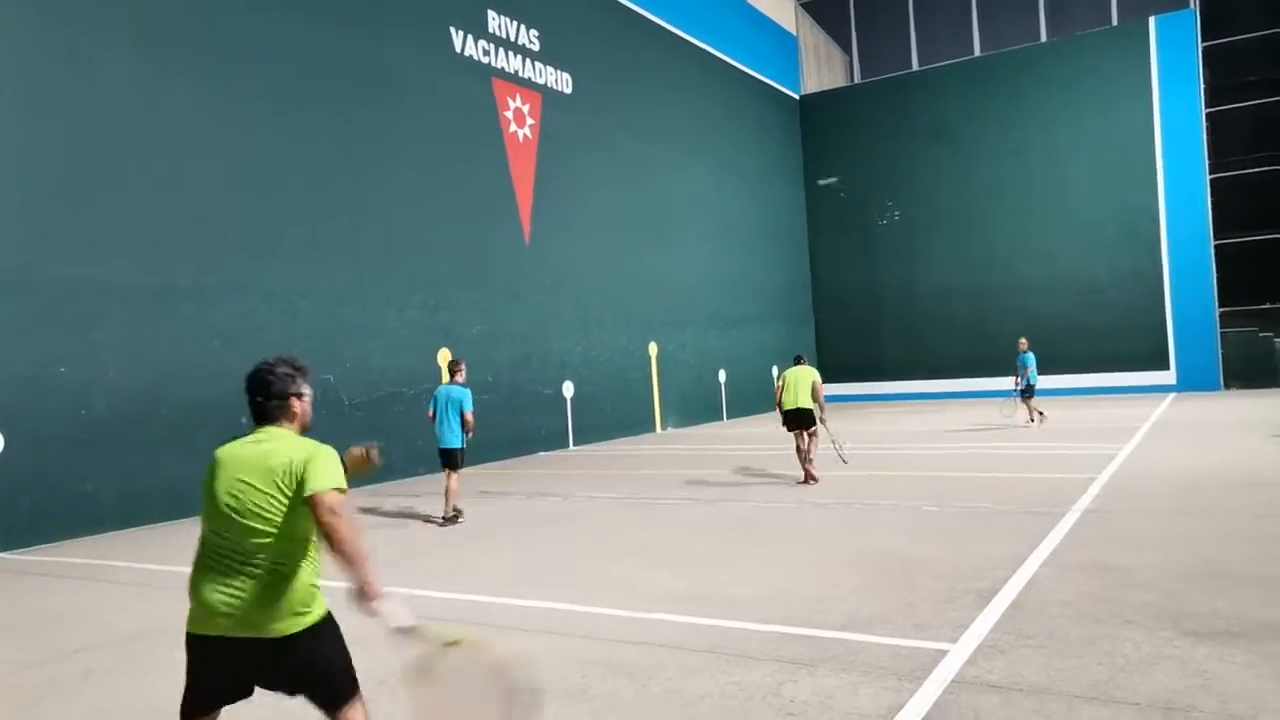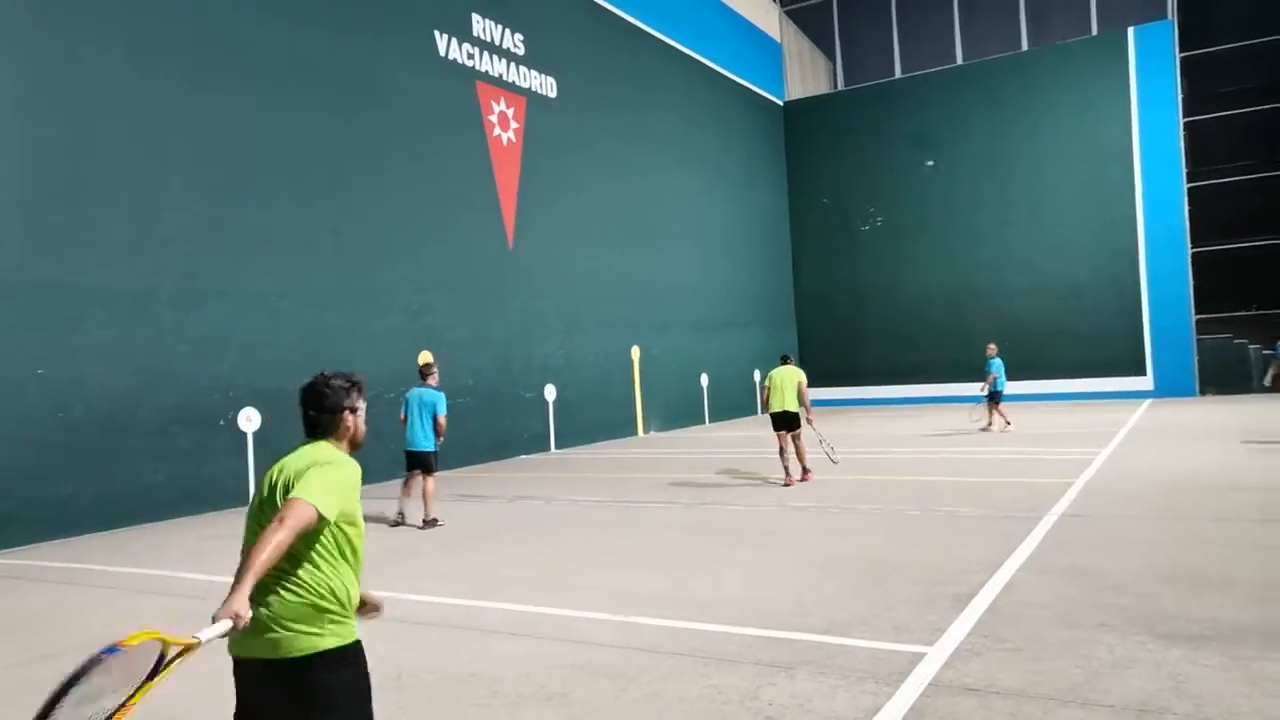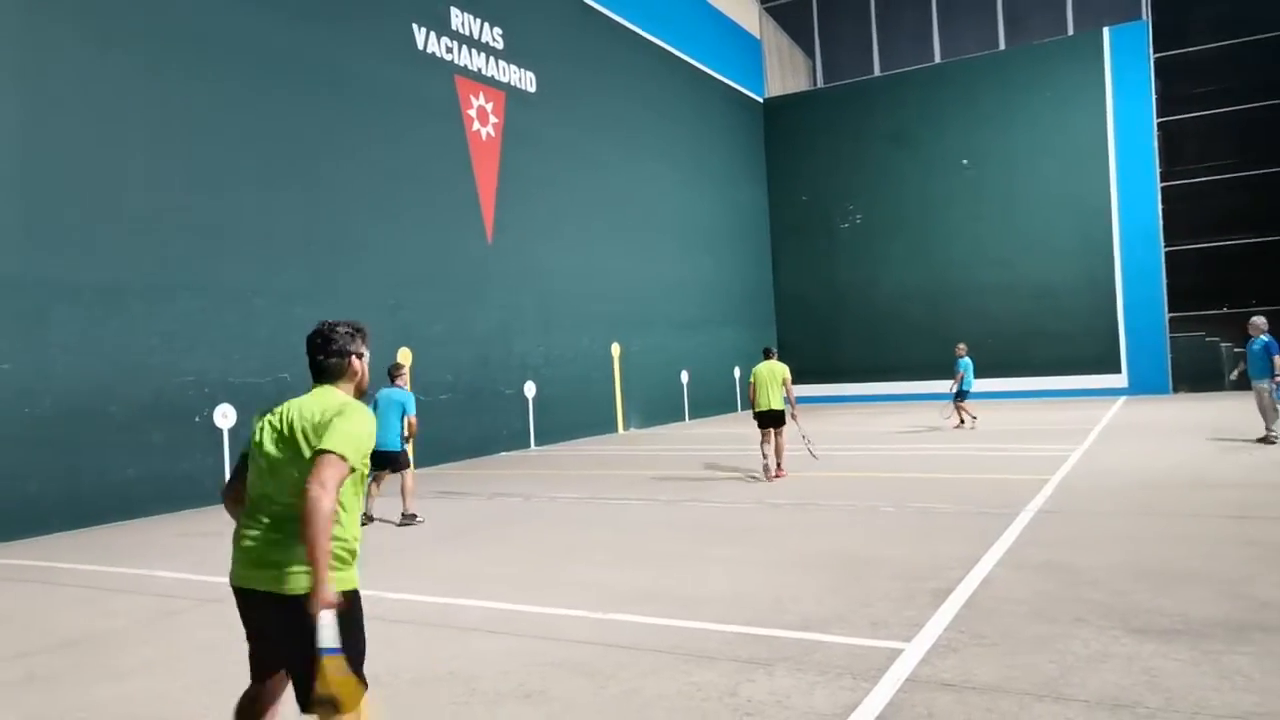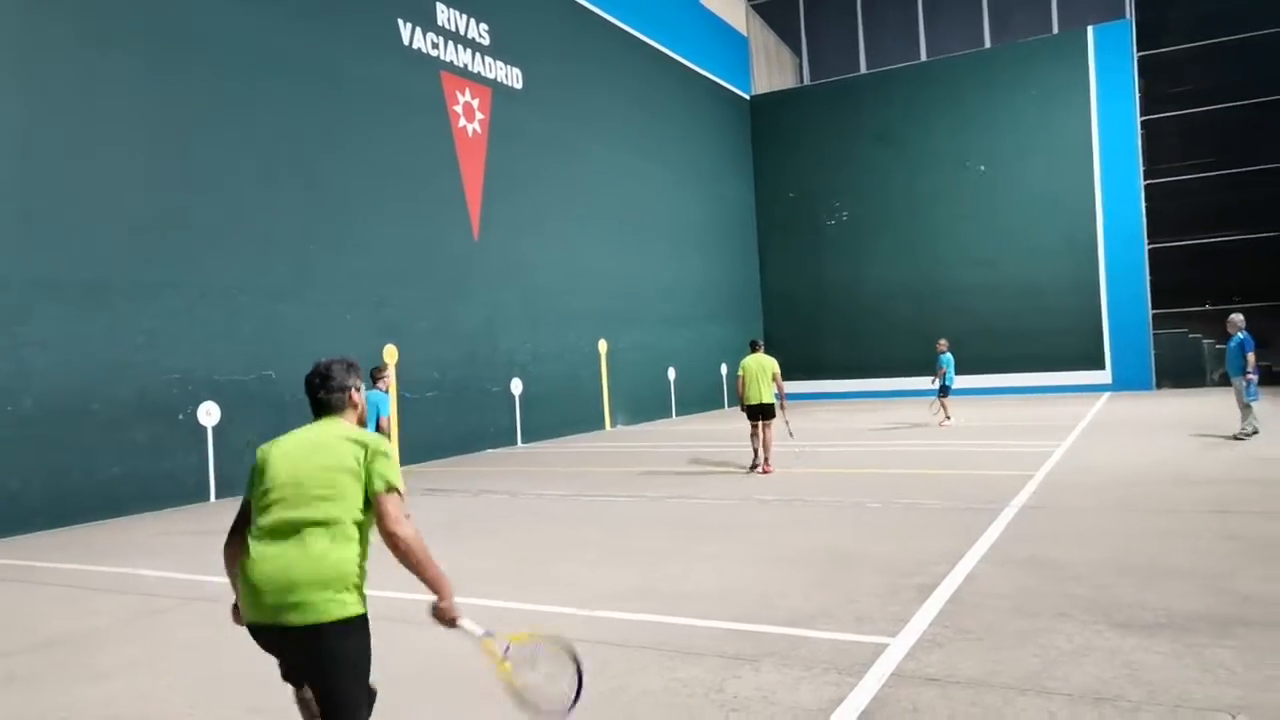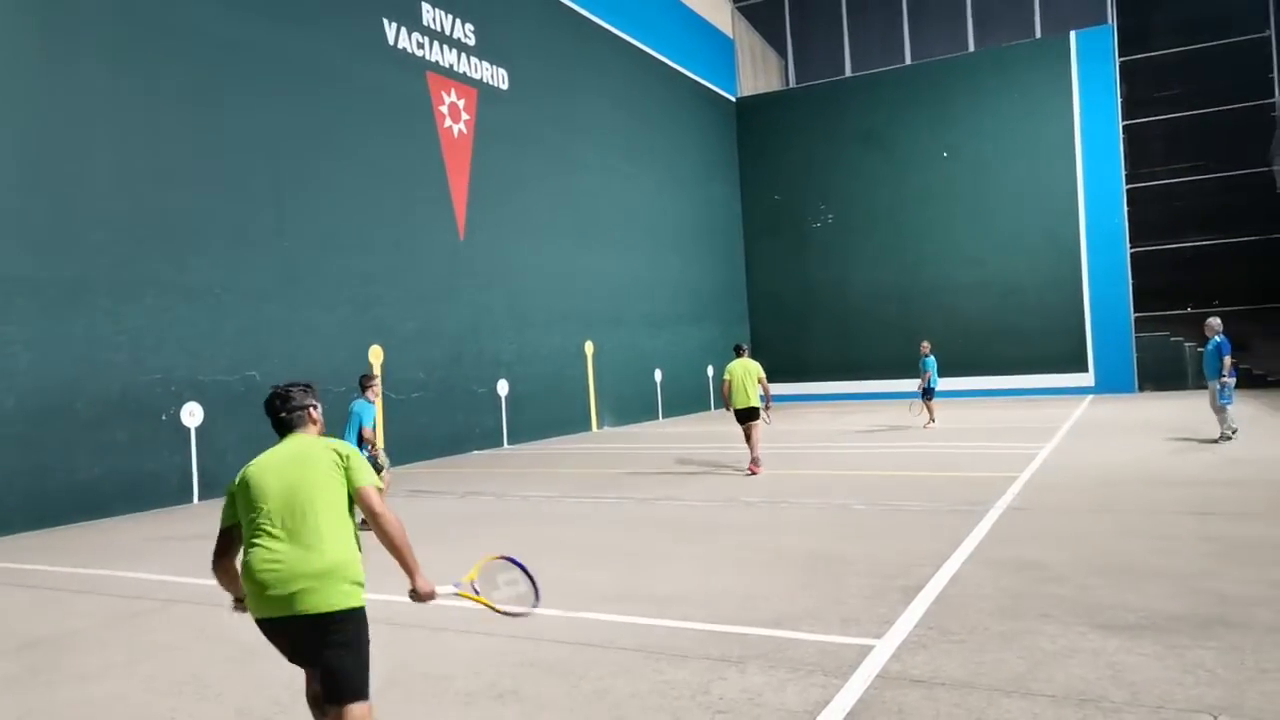
dt=0.2s
person 1, frame 1
left shoulder: (225, 457)
right shoulder: (316, 457)
right elbow: (331, 515)
left wrist: (342, 466)
right wrist: (364, 577)
left hip: (214, 620)
right hip: (291, 621)
person 1, frame 2
left shoulder: (282, 469)
right shoulder: (338, 468)
right elbow: (284, 527)
left wrist: (350, 596)
right wrist: (241, 593)
left hip: (255, 640)
right hip: (317, 642)
person 1, frame 3
left shoulder: (274, 416)
right shoulder: (352, 414)
left elbow: (232, 495)
right elbow: (320, 489)
right wrist: (323, 579)
left hip: (257, 578)
right hip: (311, 589)
left knee: (265, 687)
person 1, frame 4
left shoulder: (269, 453)
right shoulder: (372, 447)
left elbow: (235, 543)
right elbow: (396, 528)
left wrist: (243, 597)
right wrist: (443, 591)
left hip: (263, 608)
right hip: (329, 608)
left knee: (310, 682)
person 1, frame 5
left shoulder: (248, 473)
right shoulder: (339, 451)
left elbow: (221, 561)
right elbow: (379, 513)
left wrist: (240, 594)
right wrist: (416, 573)
left hip: (269, 600)
right hip: (332, 595)
left knee: (319, 673)
